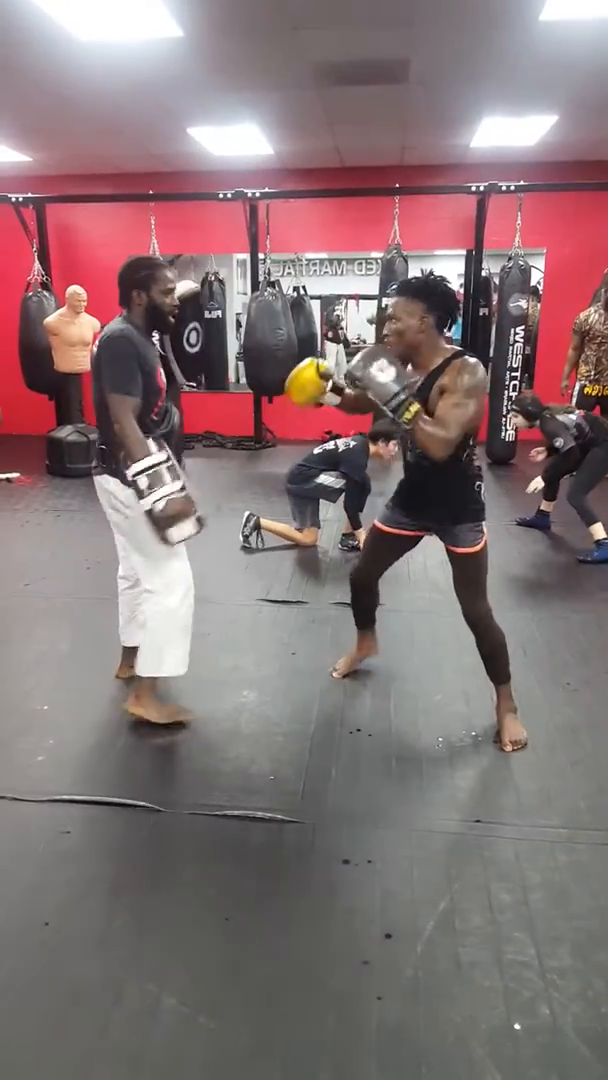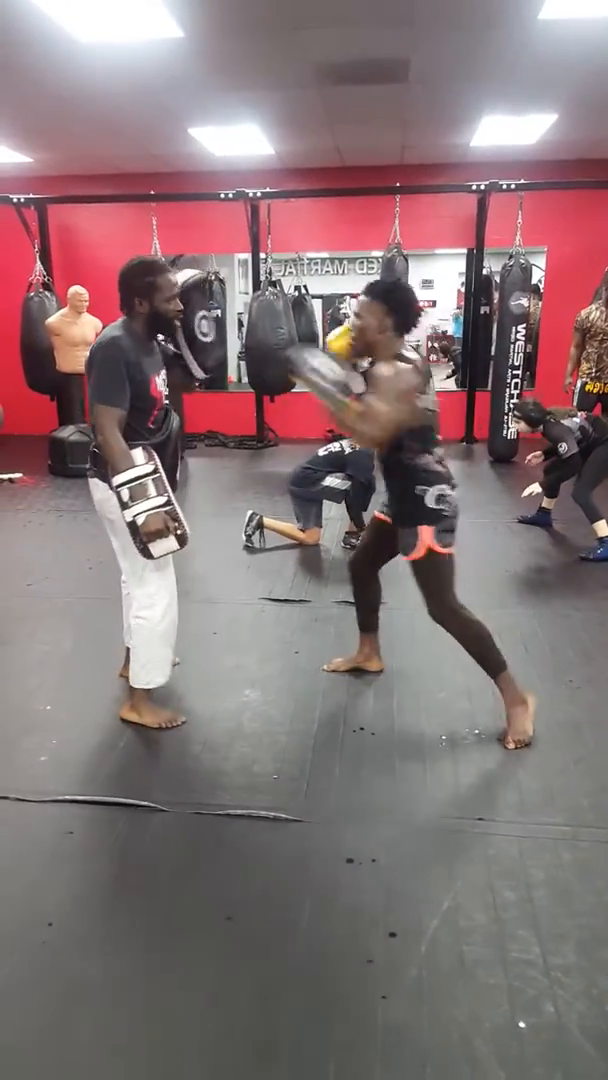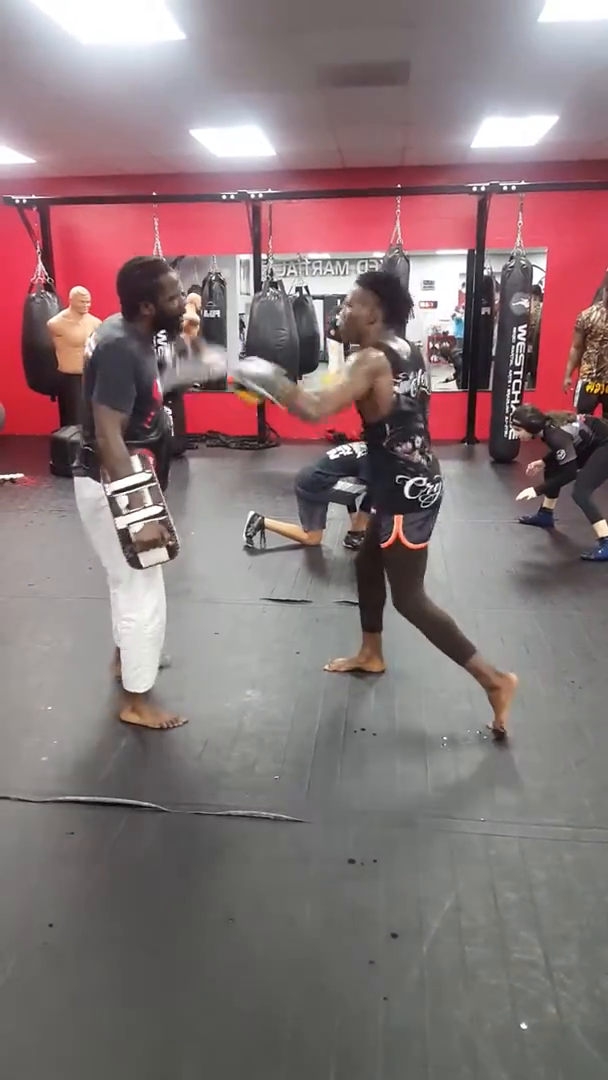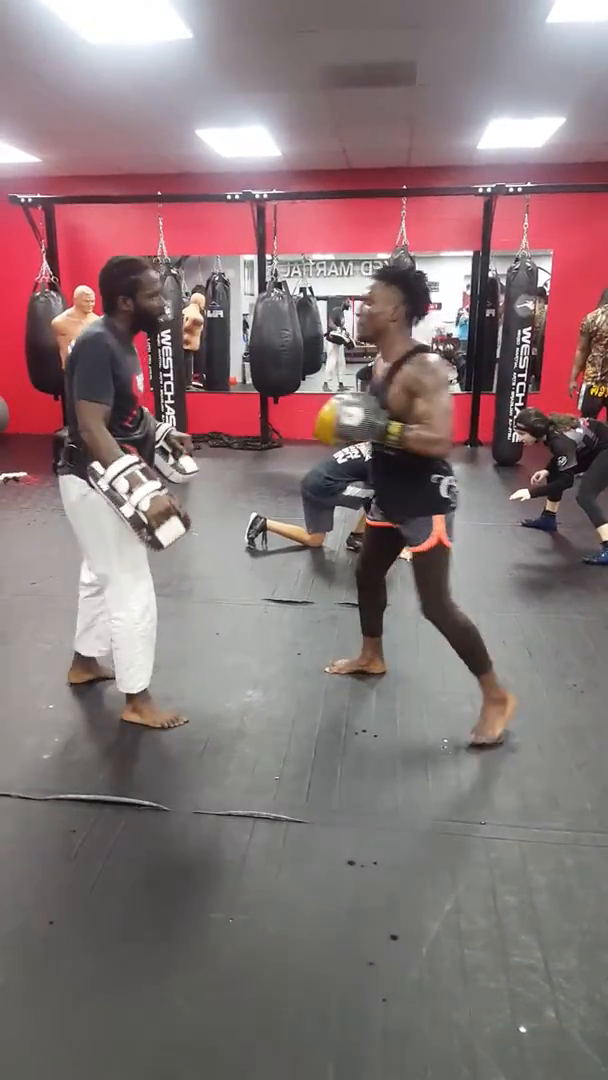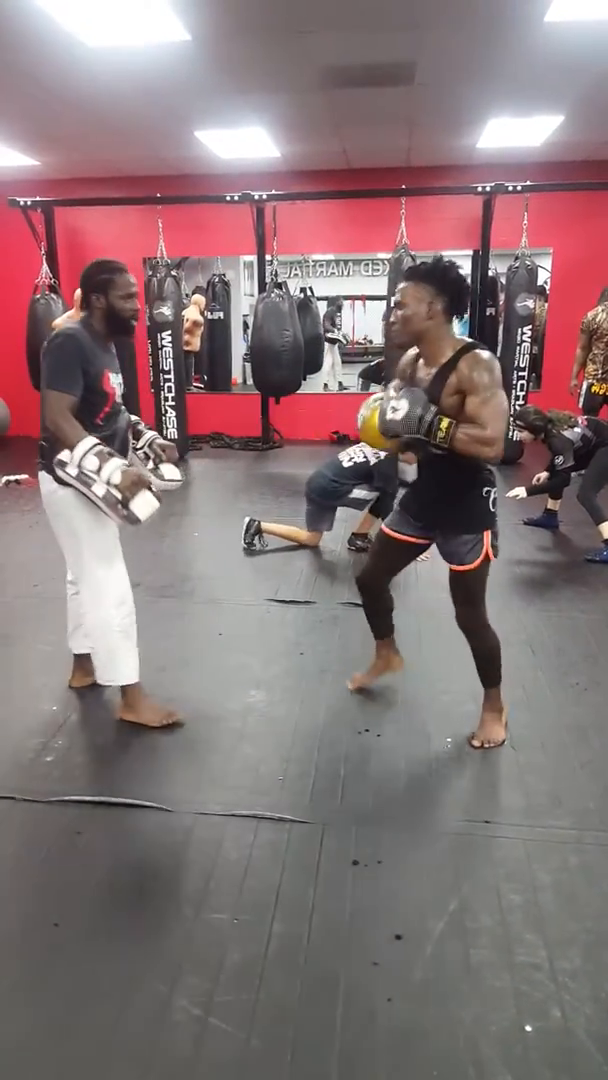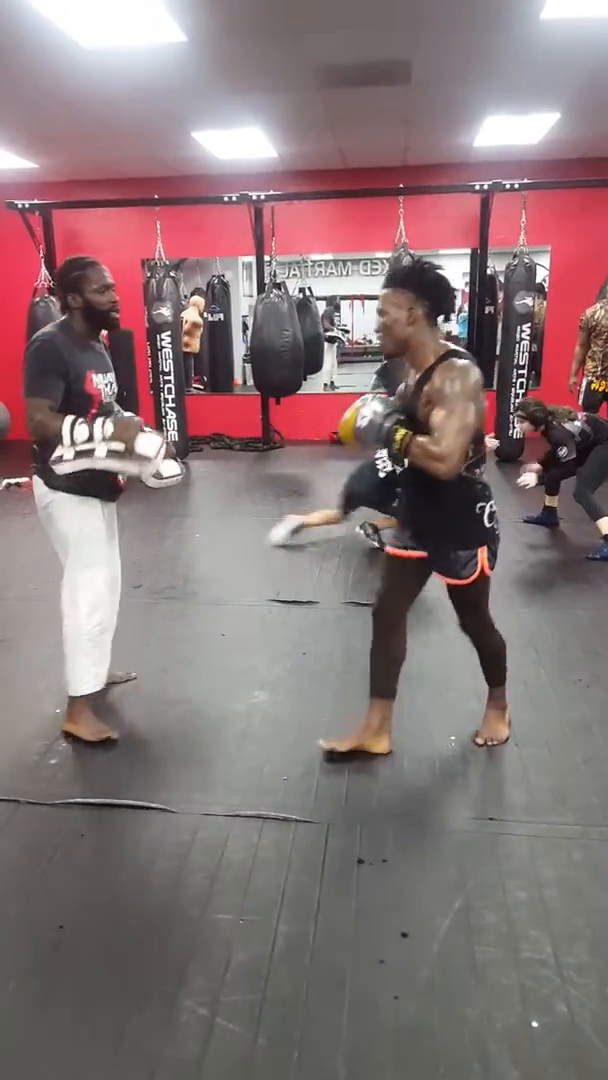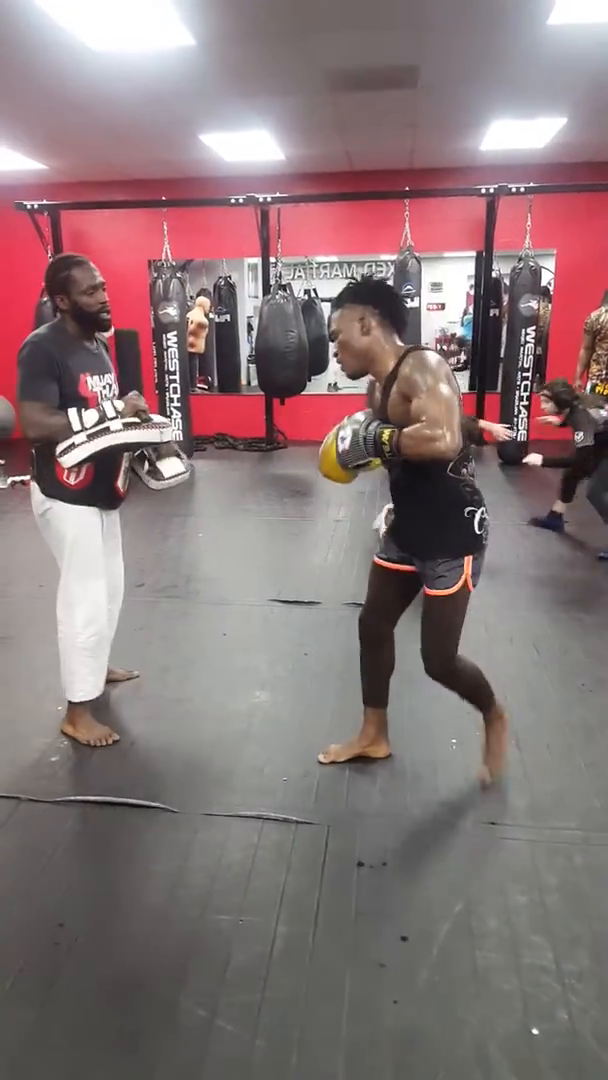
dt=0.3s
person 1, frame 1
left shoulder: (467, 372)
right shoulder: (404, 367)
left elbow: (440, 444)
right elbow: (362, 406)
right wrist: (338, 390)
left hip: (459, 505)
right hip: (412, 496)
left knee: (475, 610)
right knee: (364, 574)
left ankle: (506, 704)
right ankle: (365, 643)
person 1, frame 2
left shoulder: (397, 374)
right shoulder: (389, 368)
left elbow: (368, 434)
right elbow: (368, 414)
left hip: (425, 500)
right hip: (407, 494)
left knee: (443, 608)
right knee: (362, 564)
left ankle: (514, 697)
right ankle: (369, 652)
person 1, frame 3
left shoulder: (372, 360)
right shoulder: (407, 352)
left elbow: (312, 408)
left wrist: (269, 380)
left hip: (405, 489)
right hip: (412, 478)
left knee: (408, 597)
right knee: (369, 565)
left ankle: (492, 679)
right ankle: (370, 654)
person 1, frame 4
left shoulder: (424, 367)
right shoulder: (384, 362)
left elbow: (439, 441)
right elbow: (377, 415)
left wrist: (378, 426)
right wrist: (350, 416)
left hip: (426, 496)
right hip: (394, 493)
left knee: (436, 604)
right knee: (368, 571)
left ankle: (495, 693)
right ankle: (371, 656)
person 1, frame 5
left shoulder: (478, 367)
right shoulder: (410, 362)
left elbow: (490, 444)
right elbow: (392, 406)
left wrist: (426, 422)
right wrist: (392, 412)
left hip: (466, 509)
right hip: (420, 498)
left knee: (469, 615)
right knee: (371, 578)
left ankle: (493, 707)
right ankle: (385, 657)
person 1, frame 6
left shoulder: (457, 374)
right shoulder: (415, 369)
left elbow: (445, 461)
left wrist: (389, 431)
right wrist: (380, 423)
left hip: (463, 522)
right hip: (418, 516)
left knee: (474, 622)
right knee: (387, 614)
left ankle: (497, 703)
right ankle: (376, 730)
person 1, frame 7
left shoulder: (422, 369)
right shoulder: (382, 379)
left elbow: (443, 440)
left wrist: (376, 437)
right wrist: (359, 445)
left hip: (453, 529)
right hip: (409, 525)
left knee: (437, 657)
right knee: (374, 626)
left ankle: (494, 719)
right ankle: (374, 736)
person 2, frame 1
left shoulder: (135, 337)
right shoulder: (121, 342)
left elbow: (153, 403)
right elbow: (124, 424)
left hip: (129, 478)
right hip: (130, 481)
left knee: (137, 572)
right knee: (171, 580)
left ankle: (132, 657)
right ankle: (143, 694)
person 2, frame 2
left shoulder: (144, 340)
right shoulder: (115, 349)
right elbow: (108, 433)
left knee: (139, 577)
right knee: (155, 588)
left ankle: (136, 658)
right ankle: (138, 700)
person 2, frame 3
left shoulder: (126, 333)
right shoulder: (119, 350)
right elbow: (108, 436)
right wrist: (139, 513)
left hip: (120, 482)
right hip: (111, 486)
left knee: (128, 578)
right knee: (143, 591)
left ankle: (129, 657)
right ankle: (136, 701)
person 2, frame 4
left shoulder: (116, 339)
right shoulder: (98, 346)
right elbow: (92, 430)
right hip: (97, 485)
left knee: (100, 575)
right knee: (131, 590)
left ankle: (85, 661)
right ankle: (136, 700)
person 2, frame 5
left shoulder: (102, 344)
right shoulder: (70, 344)
right elbow: (57, 420)
right wrist: (114, 472)
right hip: (72, 482)
left knee: (87, 576)
right knee: (108, 584)
left ankle: (84, 665)
right ankle: (131, 695)
person 2, frame 6
left shoulder: (95, 344)
right shoulder: (50, 346)
right elbow: (38, 421)
left wrist: (130, 433)
right wrist: (110, 435)
left hip: (95, 483)
right hip: (66, 487)
left knee: (104, 580)
right knee: (87, 590)
left ankle: (91, 667)
right ankle: (78, 708)
person 2, frame 7
left shoulder: (97, 343)
right shoulder: (42, 348)
right elbow: (35, 425)
right wrist: (114, 413)
left hip: (103, 489)
right hip: (66, 496)
left knee: (109, 586)
right knee: (84, 598)
left ankle: (95, 666)
right ankle: (77, 711)
